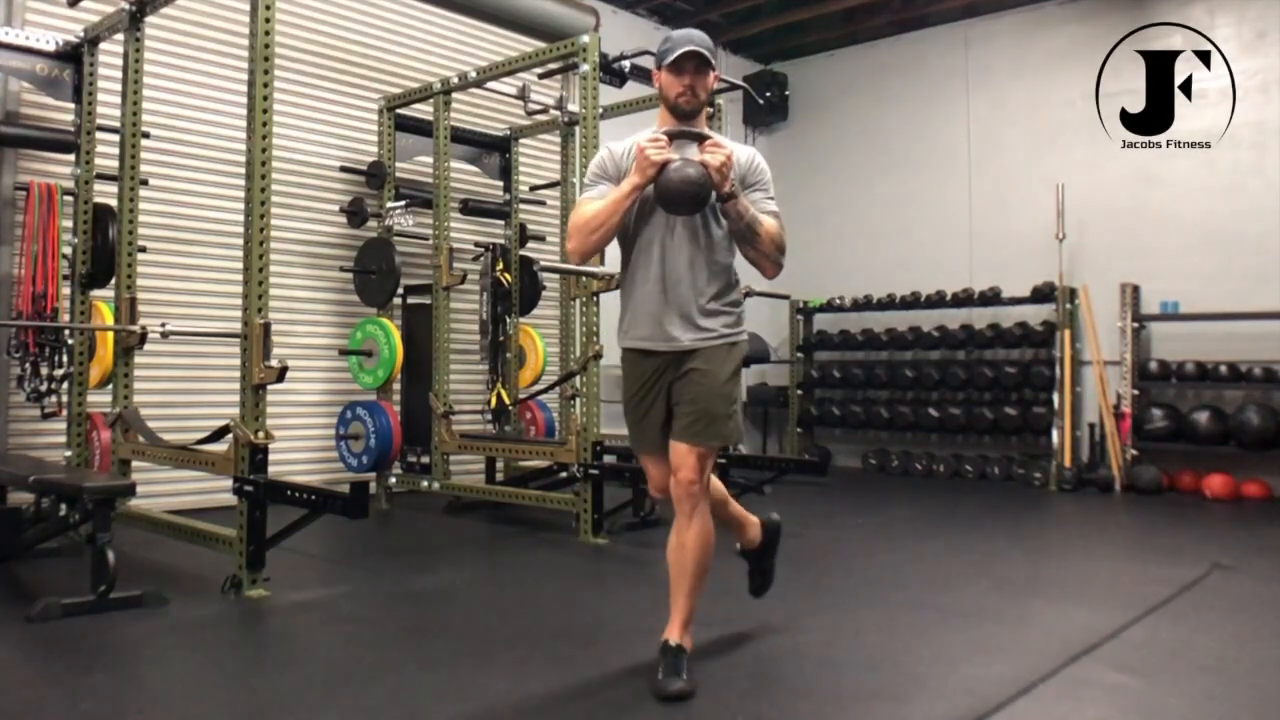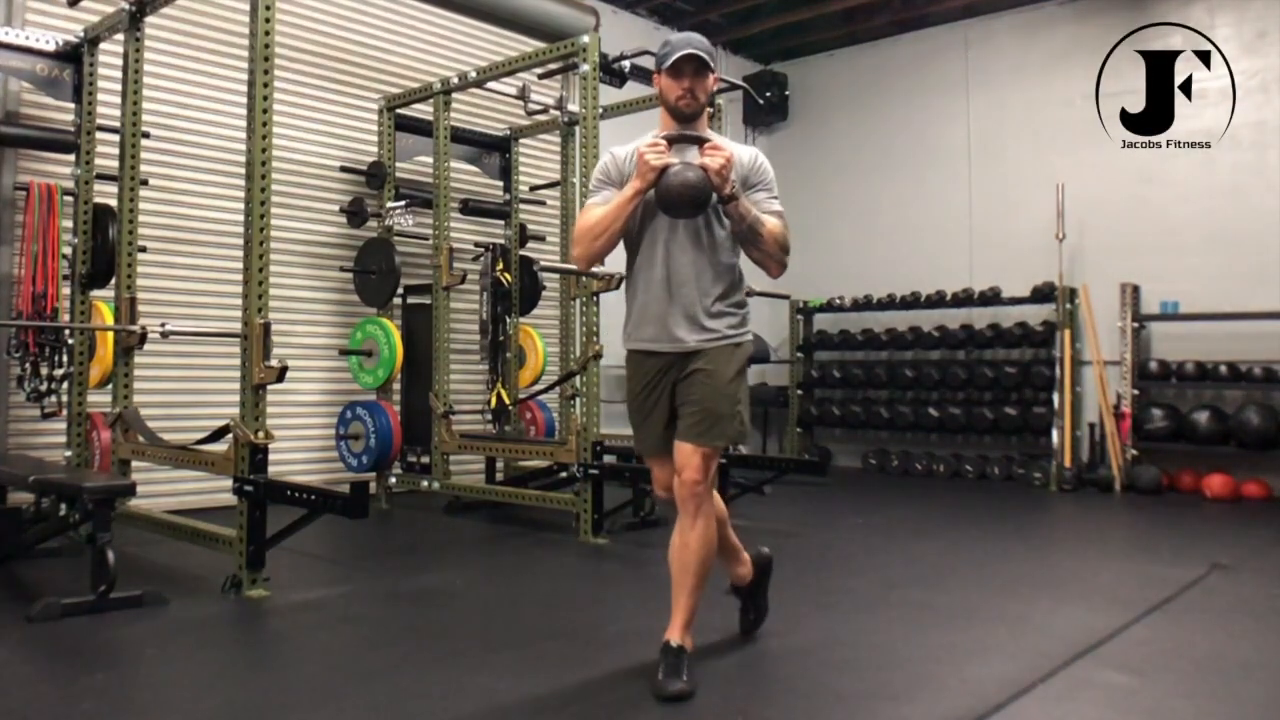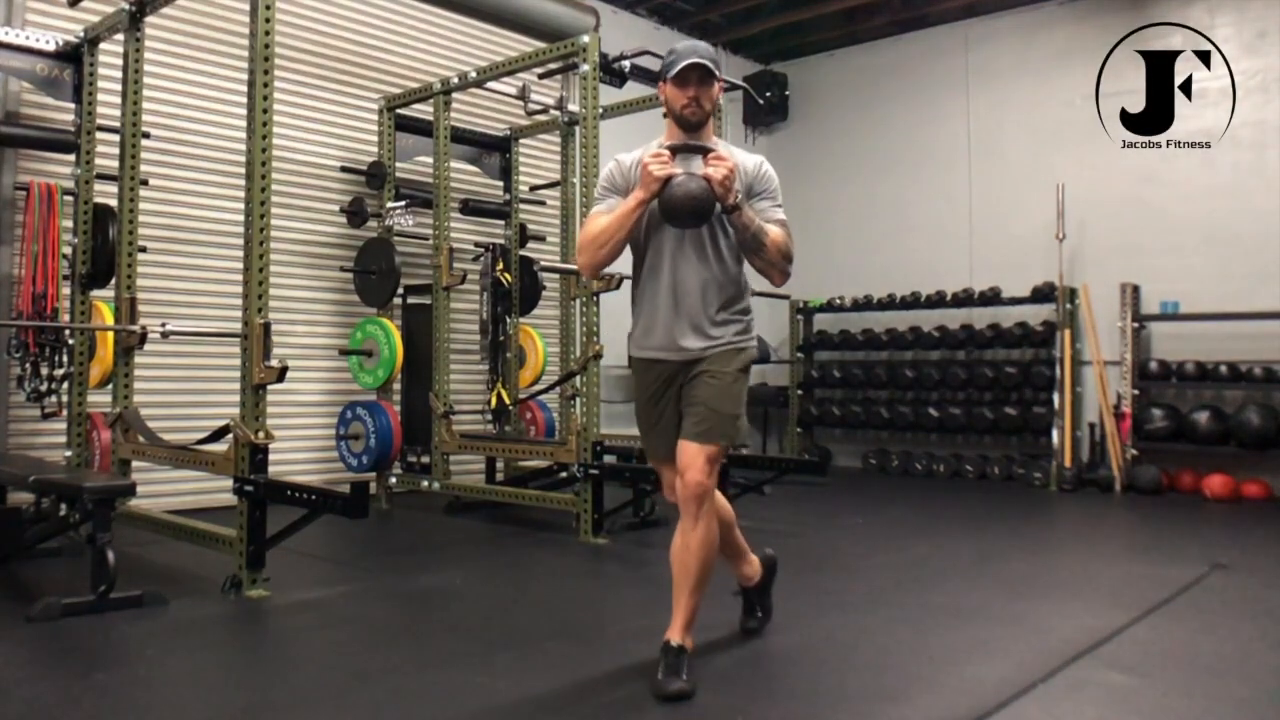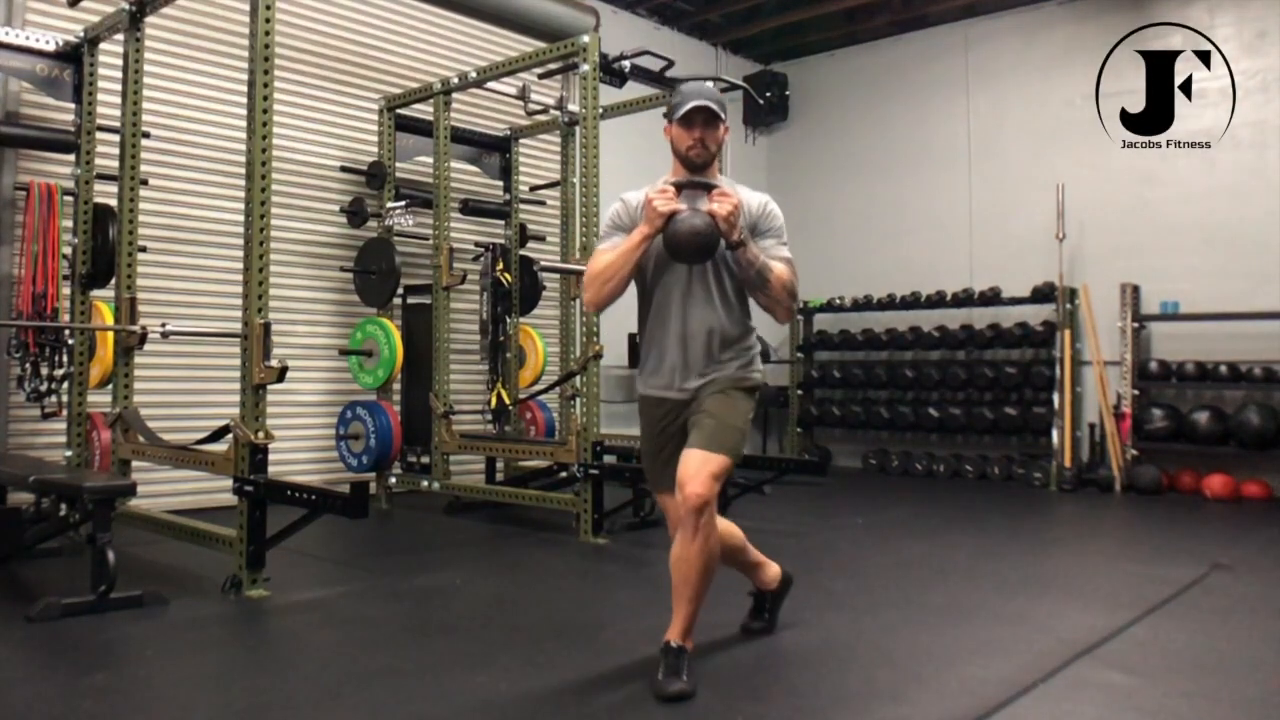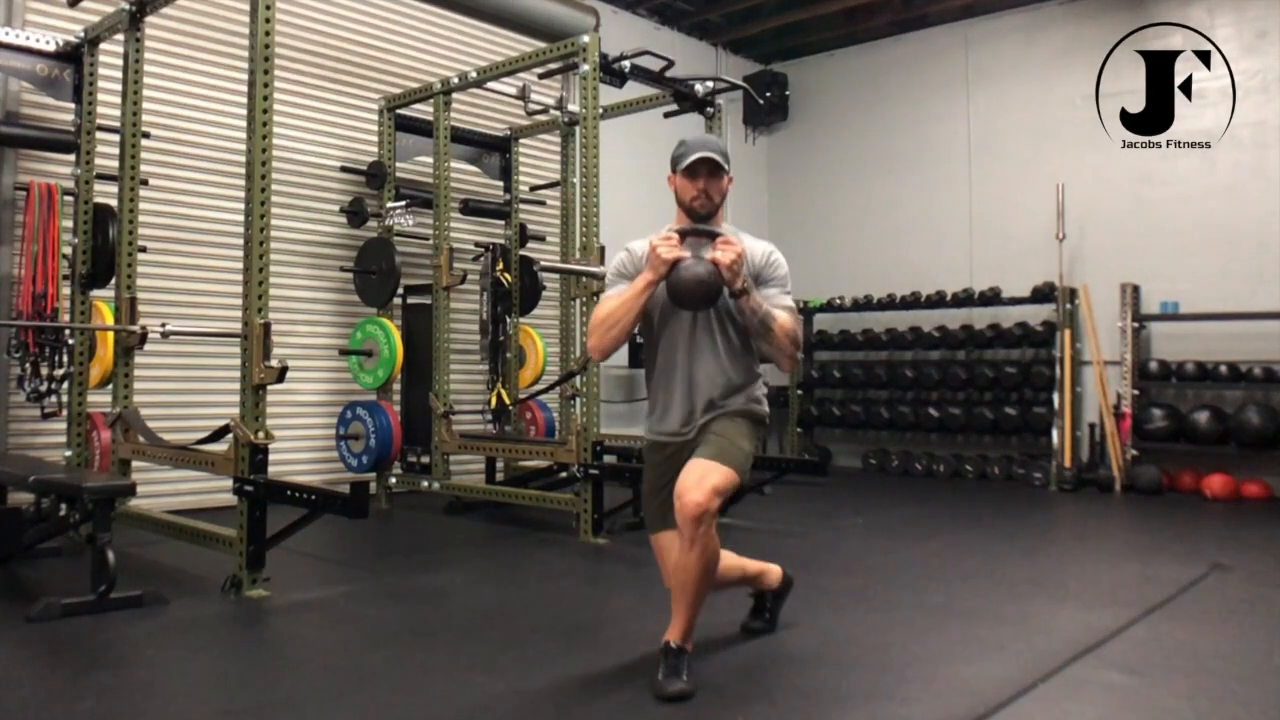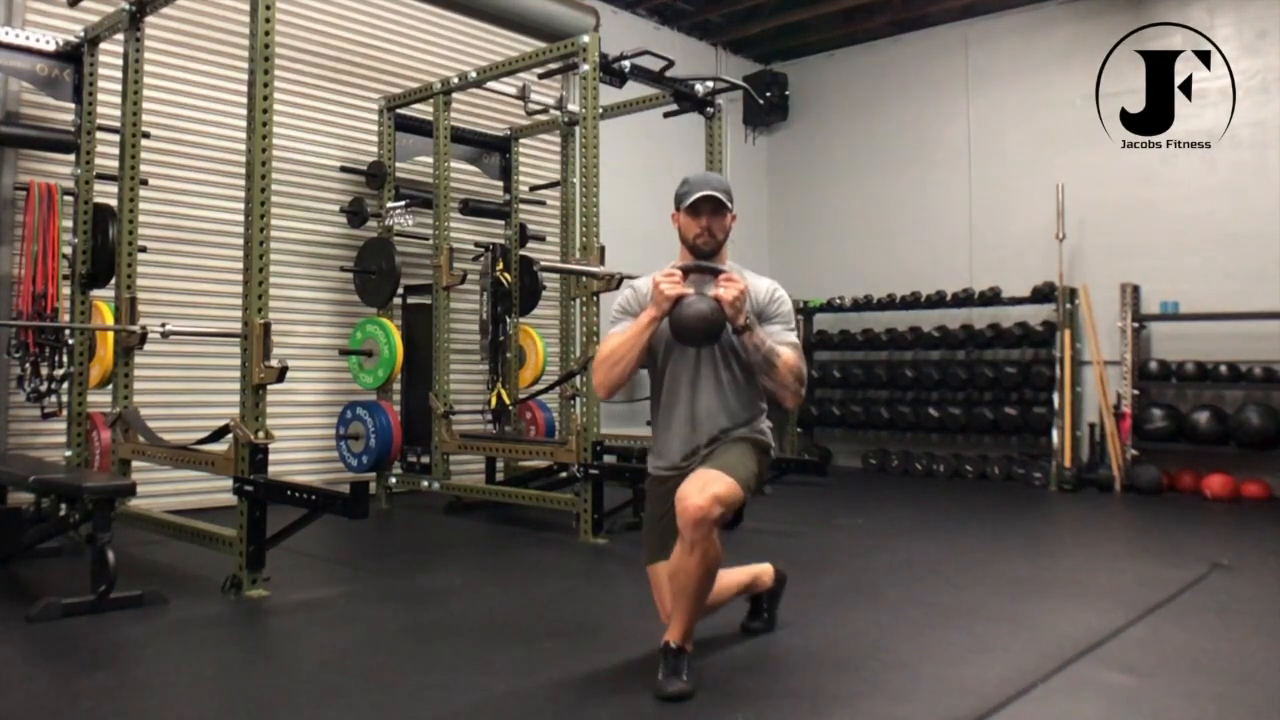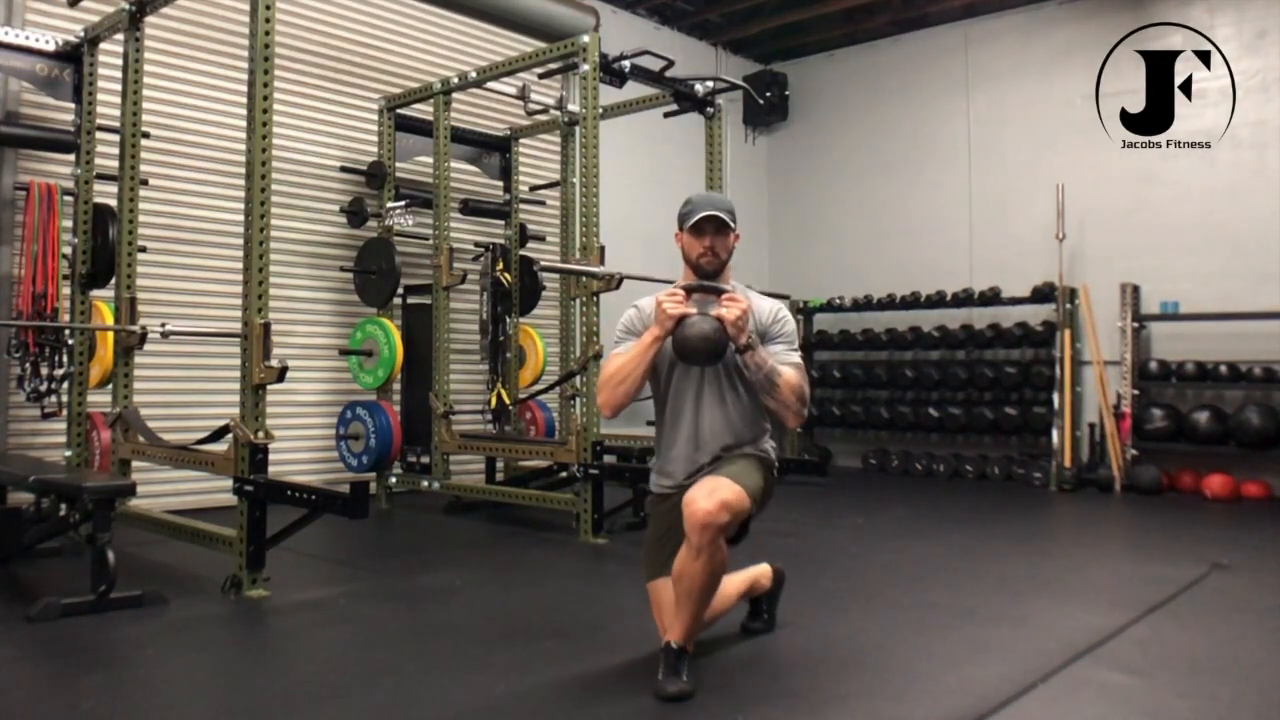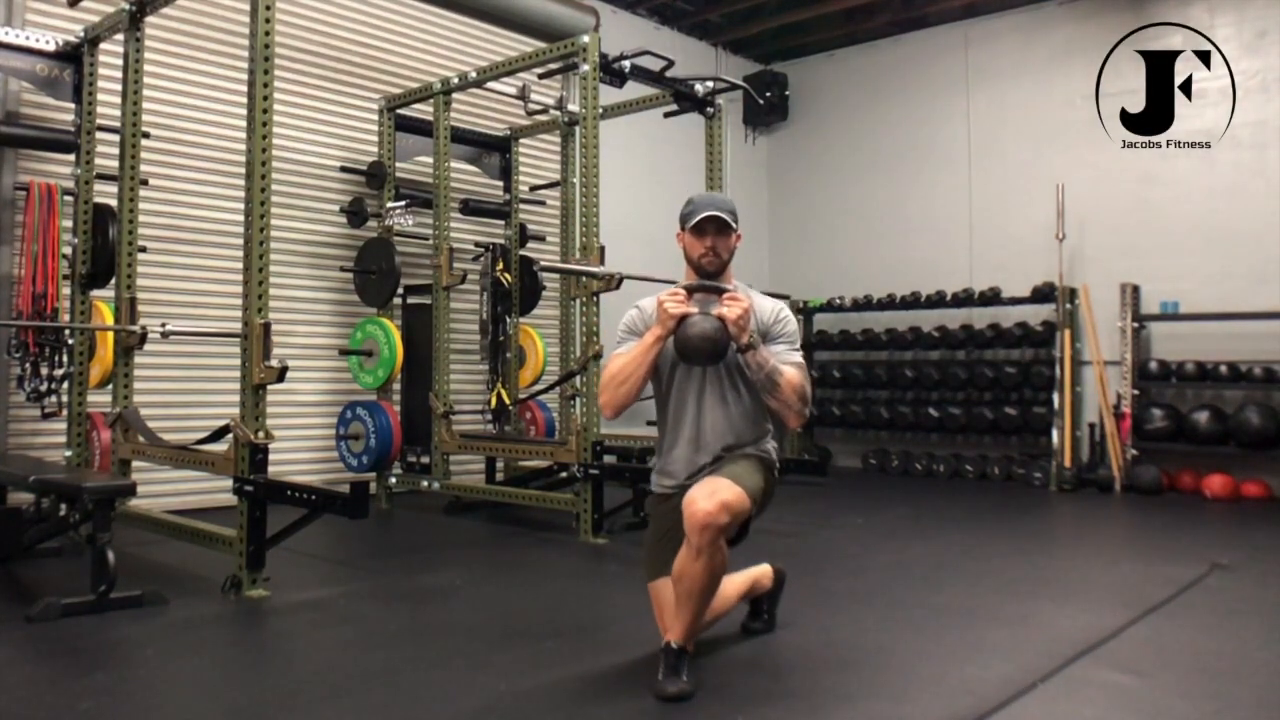
dt=0.2s
person 1, frame 1
left shoulder: (743, 160)
right shoulder: (618, 156)
left elbow: (772, 261)
right elbow: (578, 247)
left wrist: (727, 190)
right wrist: (637, 180)
left hip: (710, 341)
right hip: (644, 343)
left knee: (687, 482)
right knee: (664, 484)
left ankle: (676, 642)
right ankle: (754, 532)
person 1, frame 2
left shoulder: (745, 160)
right shoulder: (620, 161)
left elbow: (777, 260)
right elbow: (583, 253)
left wrist: (729, 193)
right wrist: (638, 185)
left hip: (715, 342)
right hip: (648, 345)
left knee: (692, 485)
right knee: (670, 487)
left ankle: (677, 642)
right ankle: (746, 568)
person 1, frame 3
left shoulder: (750, 169)
right shoulder: (626, 168)
left elbow: (780, 269)
right elbow: (588, 260)
left wrist: (732, 202)
right wrist: (642, 194)
left hip: (719, 347)
right hip: (653, 351)
left knee: (695, 485)
right knee: (681, 491)
left ankle: (677, 642)
right ankle: (753, 571)
person 1, frame 4
left shoulder: (755, 207)
right shoulder: (632, 207)
left elbow: (785, 306)
right elbow: (594, 296)
left wrist: (737, 239)
right wrist: (647, 229)
left hip: (725, 378)
right hip: (660, 386)
left knee: (695, 494)
right knee: (687, 523)
left ankle: (677, 643)
right ankle: (768, 577)
person 1, frame 5
left shoulder: (760, 256)
right shoulder: (637, 255)
left elbow: (788, 355)
right elbow: (598, 345)
left wrist: (739, 285)
right wrist: (651, 276)
left hip: (732, 413)
right hip: (668, 428)
left knee: (694, 502)
right knee: (686, 569)
left ankle: (676, 645)
right ankle: (770, 578)
person 1, frame 6
left shoulder: (764, 294)
right shoulder: (641, 294)
left elbow: (792, 393)
right elbow: (604, 383)
left wrist: (742, 322)
right wrist: (655, 311)
left hip: (737, 442)
right hip: (670, 460)
left knee: (696, 508)
right knee: (682, 603)
left ankle: (676, 648)
right ankle: (763, 578)
person 1, frame 7
left shoulder: (768, 314)
right shoulder: (645, 313)
left elbow: (795, 413)
right elbow: (608, 403)
left wrist: (744, 341)
right wrist: (657, 332)
left hip: (742, 461)
right hip: (671, 480)
left knee: (705, 511)
right knee: (681, 621)
left ankle: (677, 651)
right ankle: (762, 579)
person 1, frame 8
left shoulder: (770, 315)
right shoulder: (647, 314)
left elbow: (797, 413)
right elbow: (609, 404)
left wrist: (746, 341)
right wrist: (660, 332)
left hip: (743, 463)
right hip: (672, 480)
left knee: (704, 512)
right knee: (682, 611)
left ankle: (676, 650)
right ankle: (762, 579)
